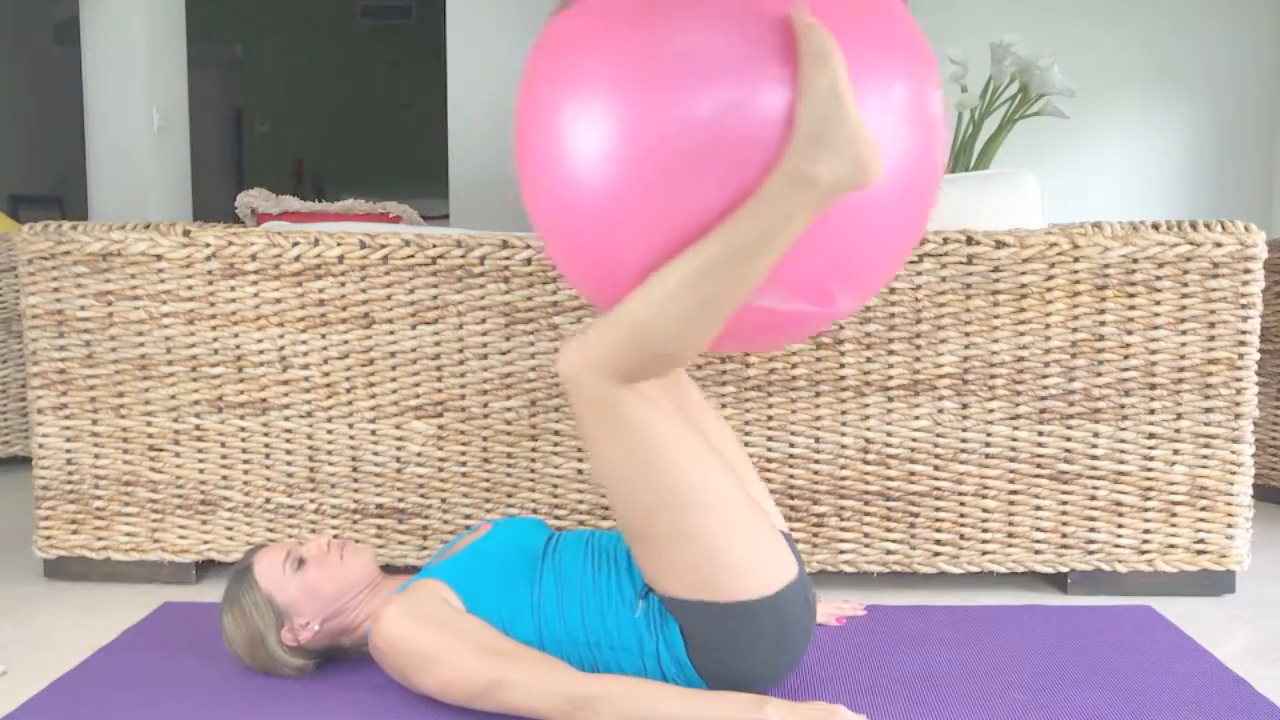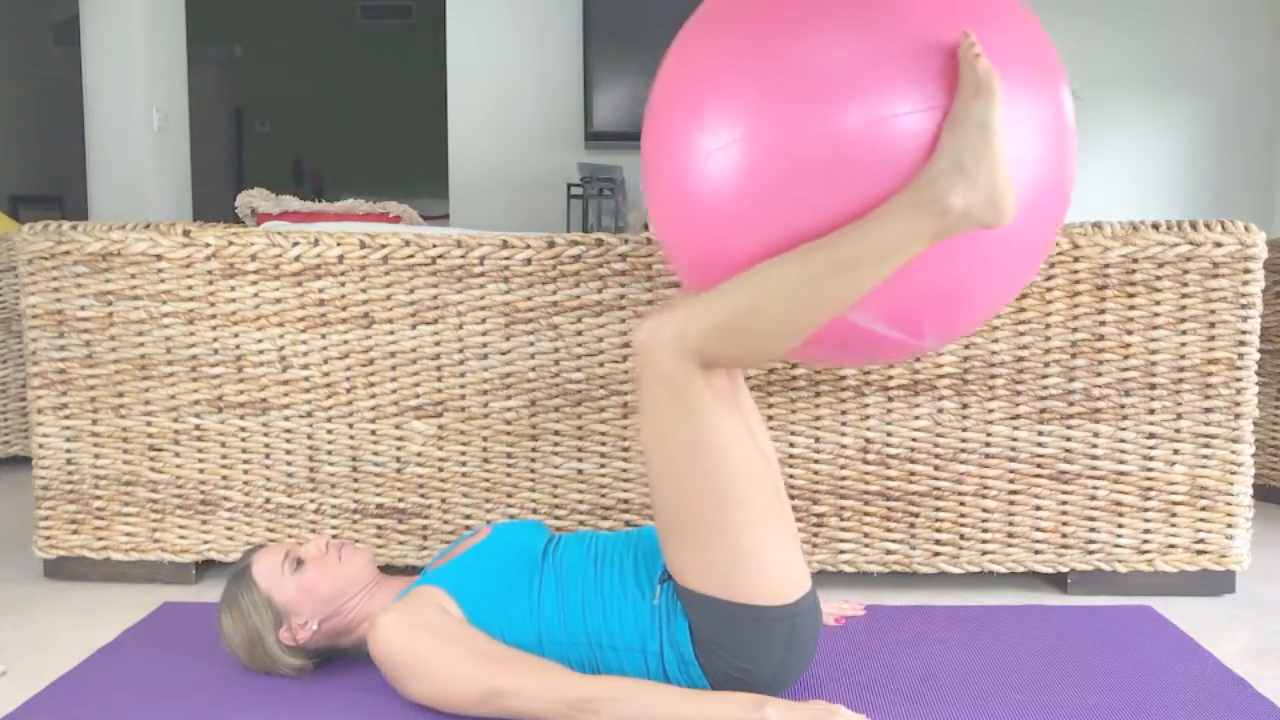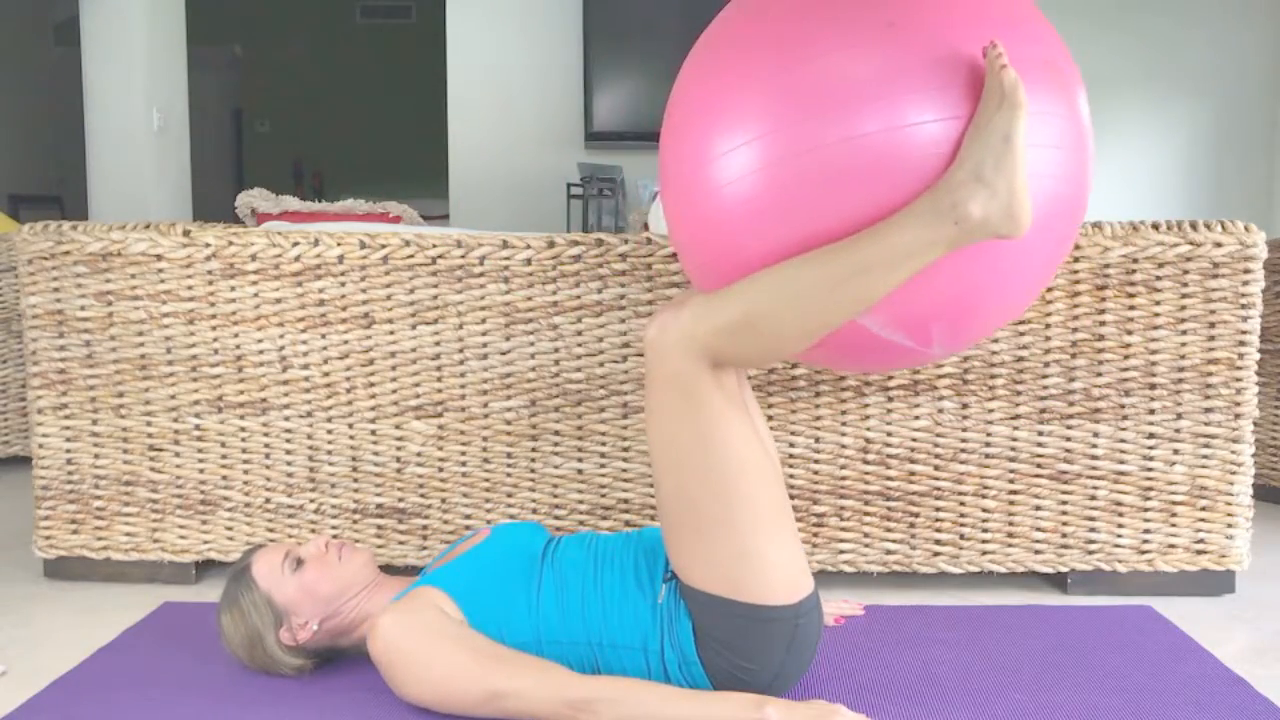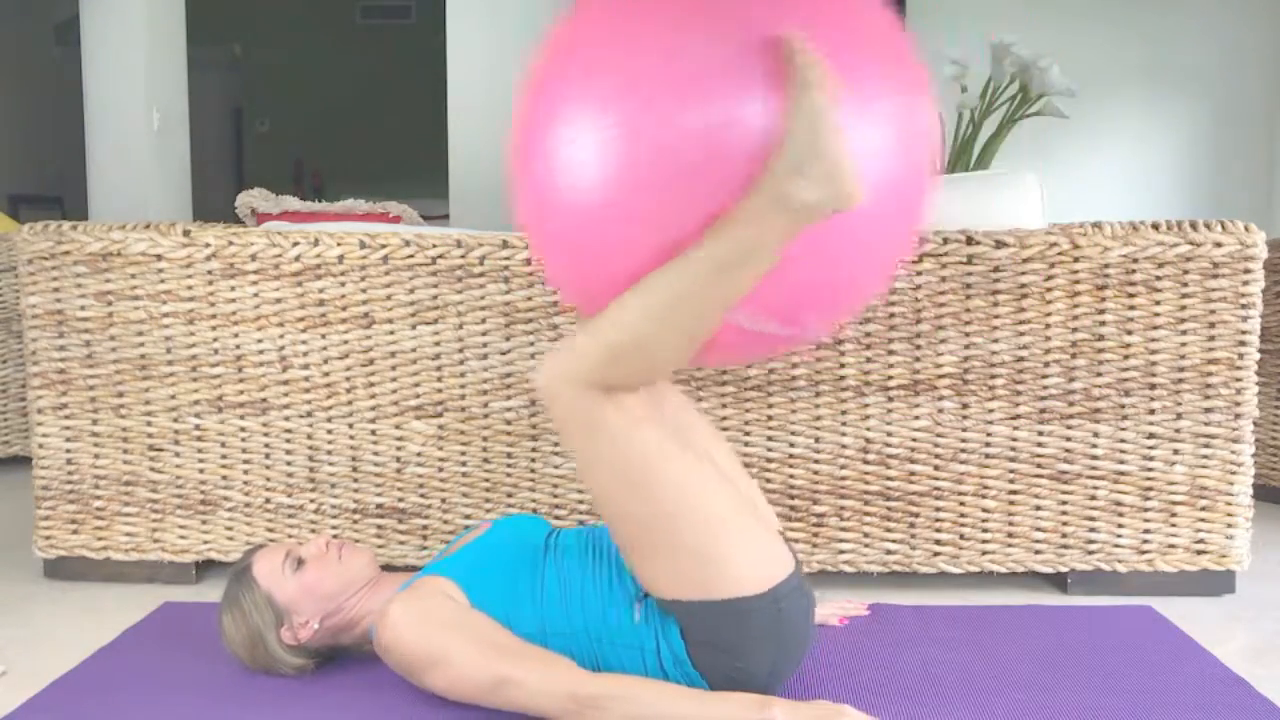
dt=0.5s
person 1, frame 1
left shoulder: (440, 584)
right shoulder: (402, 630)
left wrist: (774, 599)
left hip: (745, 613)
right hip: (730, 636)
left knee: (632, 350)
right knee: (597, 362)
right ankle: (816, 169)
person 1, frame 2
left shoulder: (450, 580)
right shoulder: (401, 636)
left wrist: (781, 594)
left hip: (736, 615)
right hip: (734, 642)
left knee: (693, 342)
right knee: (673, 341)
right ankle: (943, 196)
person 1, frame 3
left shoulder: (443, 580)
right shoulder: (400, 638)
left wrist: (786, 595)
left hip: (735, 617)
right hip: (732, 643)
left knee: (695, 334)
right knee: (682, 339)
right ankle: (960, 208)
person 1, frame 4
left shoulder: (442, 581)
right shoulder: (412, 626)
left wrist: (769, 597)
left hip: (742, 612)
right hip: (730, 634)
left knee: (615, 352)
right knee: (576, 374)
right ankle: (794, 190)
